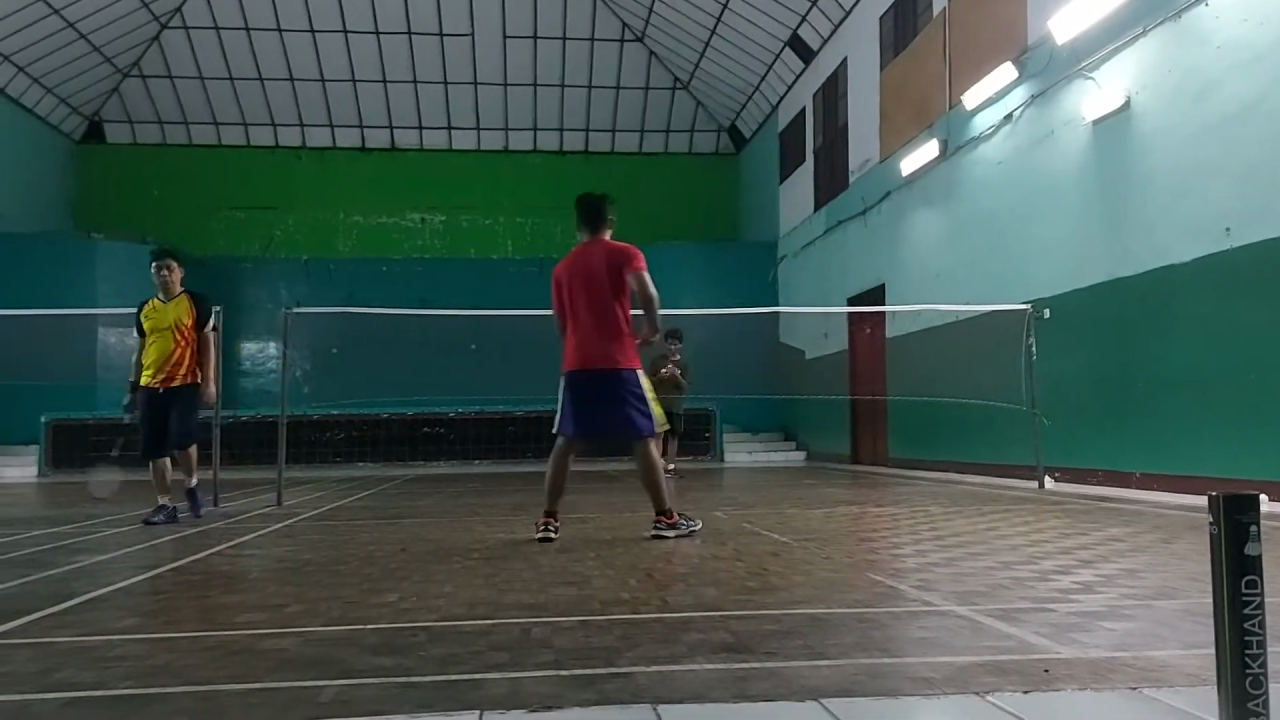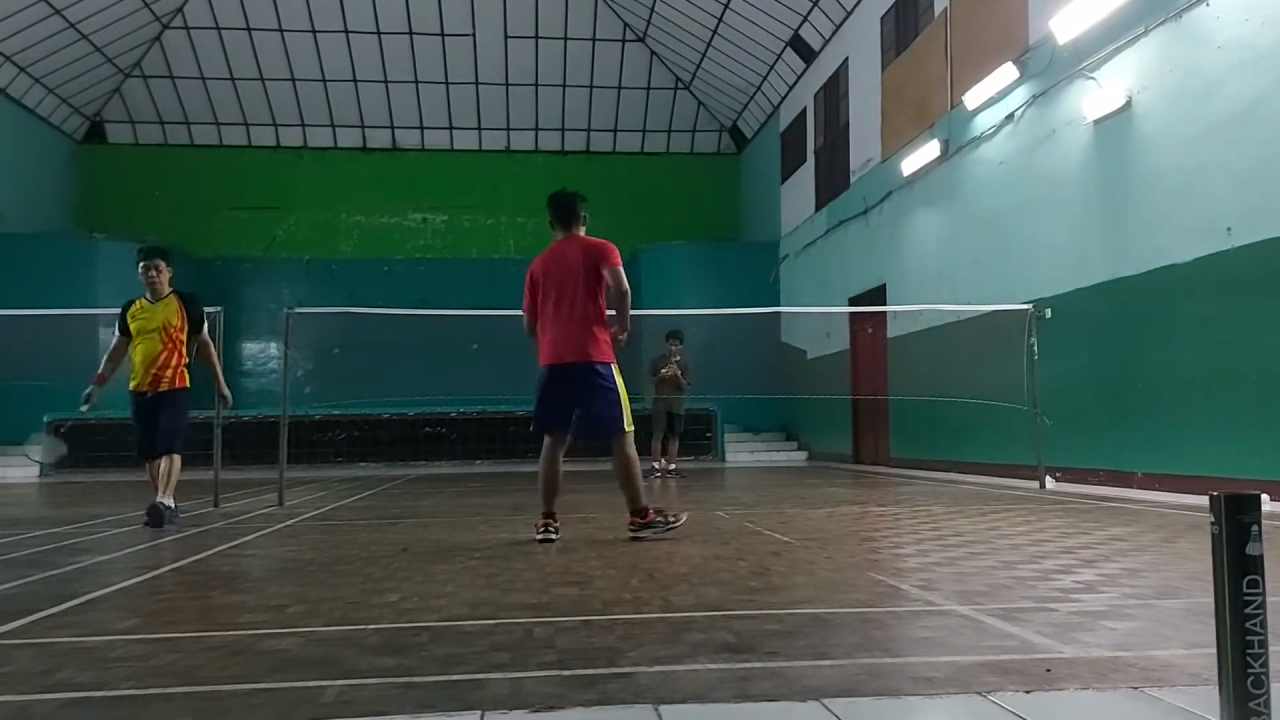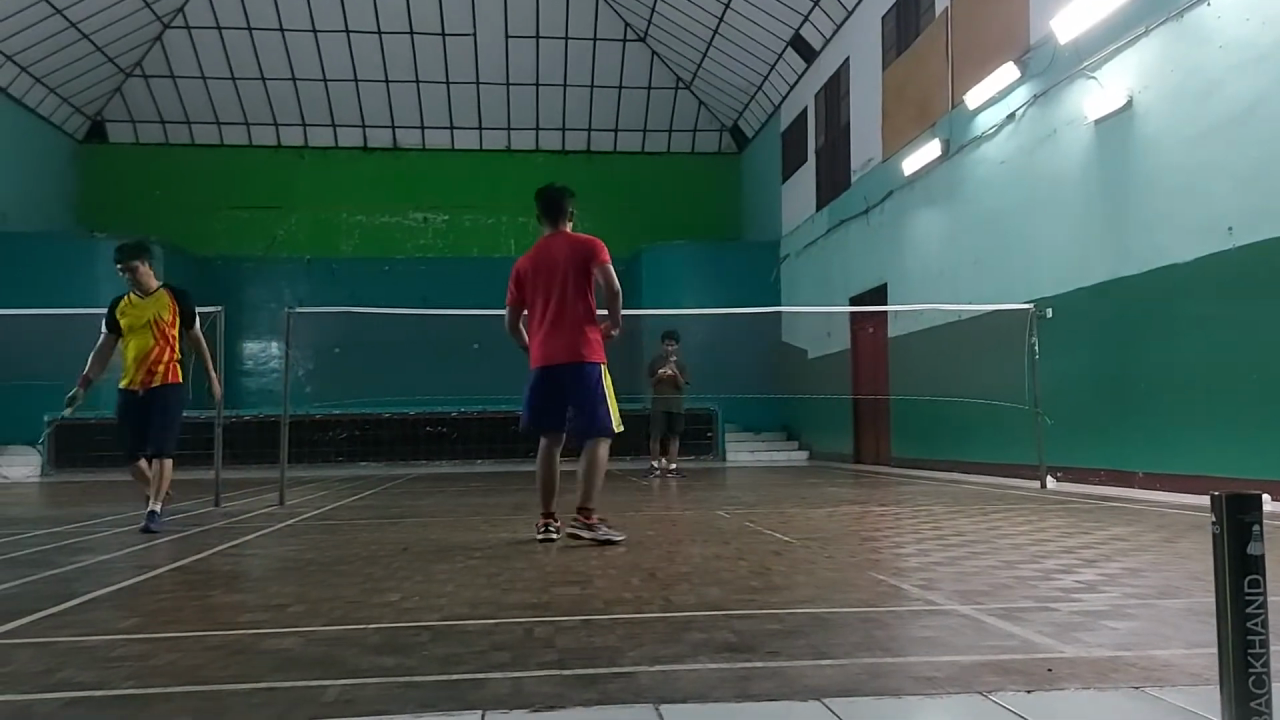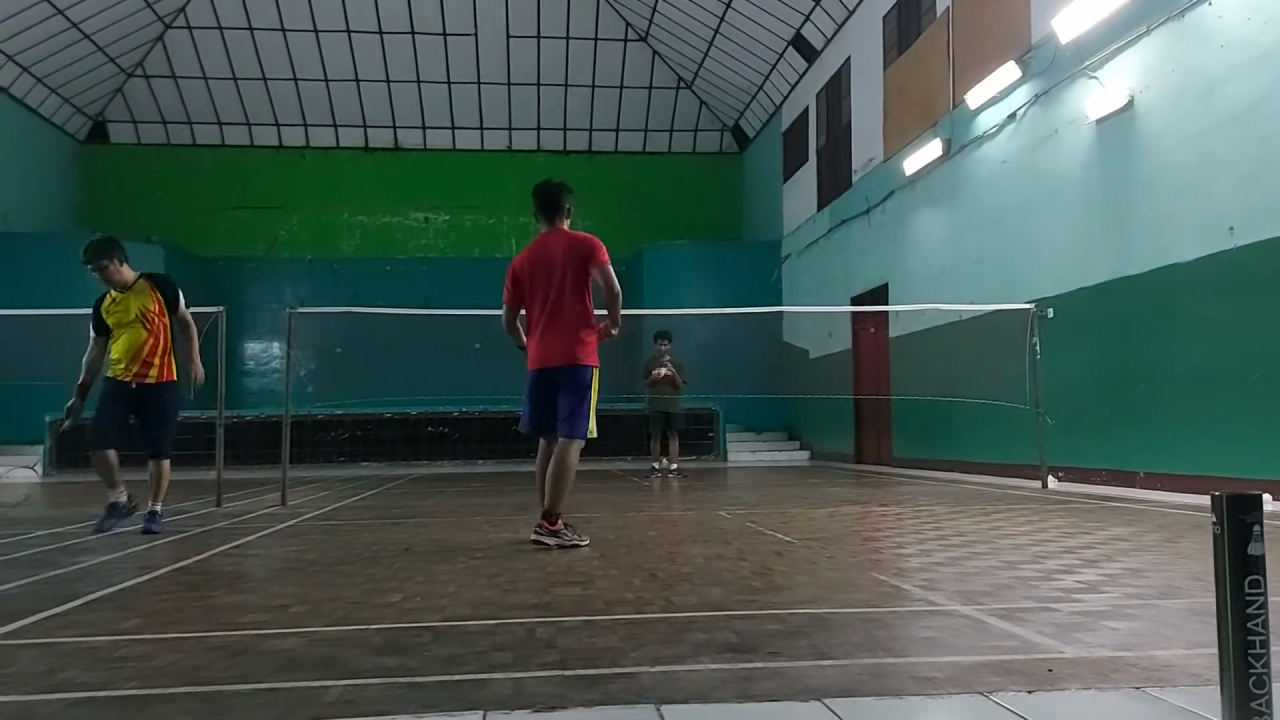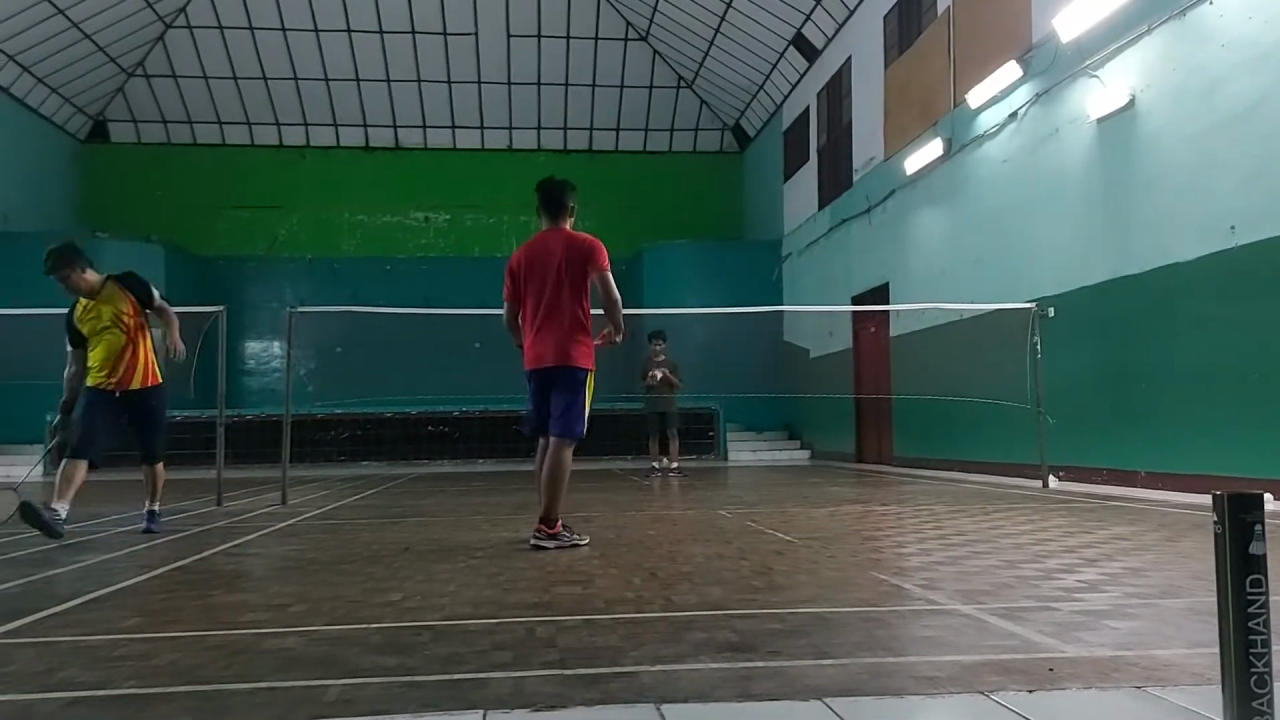
dt=0.2s
person 1, frame 1
left shoulder: (563, 267)
right shoulder: (624, 254)
right elbow: (647, 294)
right wrist: (651, 329)
left hip: (575, 365)
right hip: (617, 362)
left knee: (566, 441)
right knee: (643, 438)
left ankle: (548, 519)
right ankle: (665, 517)
person 1, frame 2
left shoulder: (538, 264)
right shoulder: (600, 249)
left elbow: (530, 325)
right elbow: (620, 288)
right wrist: (622, 326)
left hip: (552, 362)
right hip: (591, 357)
left knee: (554, 441)
right knee: (620, 435)
left ankle: (547, 520)
right ankle: (641, 515)
person 1, frame 3
left shoulder: (525, 262)
right shoulder: (589, 246)
left elbow: (512, 322)
right elbow: (613, 288)
right wrist: (613, 324)
left hip: (544, 361)
right hip: (583, 356)
left knee: (549, 440)
right knee: (598, 435)
left ankle: (547, 519)
right ankle: (586, 516)
person 1, frame 4
left shoulder: (521, 260)
right shoulder: (586, 245)
left elbow: (509, 320)
right elbow: (612, 290)
right wrist: (613, 323)
left hip: (540, 361)
right hip: (577, 357)
left knee: (548, 441)
right knee: (570, 440)
left ankle: (549, 519)
right ankle: (550, 523)
person 1, frame 5
left shoulder: (521, 255)
right shoulder: (587, 246)
left elbow: (511, 315)
right elbow: (610, 296)
right wrist: (616, 329)
left hip: (536, 360)
right hip: (572, 357)
left knee: (545, 440)
right knee: (562, 440)
left ankle: (549, 519)
right ankle: (548, 527)
person 2, frame 1
left shoulder: (196, 303)
right shoulder: (145, 309)
left elbow: (207, 342)
right elbow: (141, 350)
left wrist: (208, 381)
right wrist: (133, 389)
left hip: (185, 384)
right hip: (151, 387)
left knee: (184, 440)
right knee: (154, 450)
left ankle: (191, 484)
right ankle: (164, 504)
person 2, frame 2
left shoulder: (187, 304)
right shoulder: (130, 310)
left elbow: (205, 344)
right elbow: (117, 349)
left wrist: (221, 382)
right wrist: (98, 383)
left hip: (174, 388)
right hip: (140, 390)
left knee: (171, 447)
right knee: (151, 453)
left ankle: (161, 504)
right ankle: (167, 502)
person 2, frame 3
left shoulder: (176, 298)
right shoulder: (118, 306)
left elbow: (196, 338)
right elbow: (104, 347)
left wrist: (212, 377)
right wrist: (83, 384)
left hip: (167, 386)
right hip: (130, 388)
left knee: (162, 449)
right knee: (134, 454)
left ankle: (155, 510)
right ankle: (156, 492)
person 2, frame 4
left shoulder: (159, 285)
right shoulder: (102, 305)
left elbow: (185, 322)
right elbow: (95, 352)
left wrist: (194, 357)
right wrist: (80, 393)
left hip: (160, 382)
right hip: (117, 382)
left knee: (158, 450)
right knee: (101, 442)
left ankle: (155, 512)
right ankle: (120, 500)
person 2, frame 5
left shoulder: (128, 285)
right shoulder: (75, 315)
left elbow: (165, 312)
right elbow: (75, 366)
left wrist: (173, 336)
right wrist: (65, 408)
left hip: (145, 387)
right hip: (100, 390)
left knee: (152, 455)
right knee: (78, 451)
left ankle: (153, 510)
right ankle: (57, 512)
